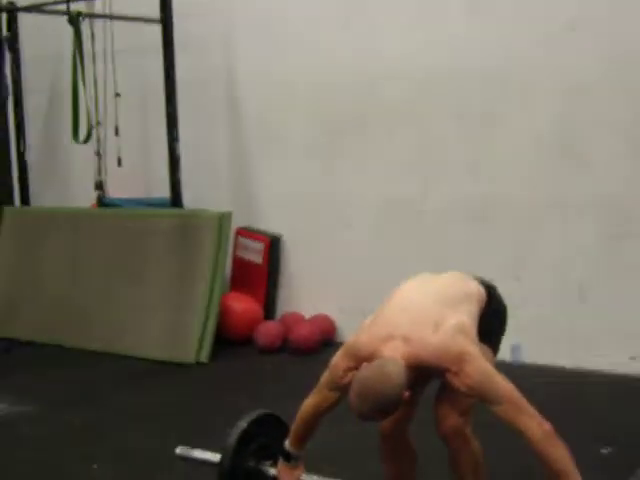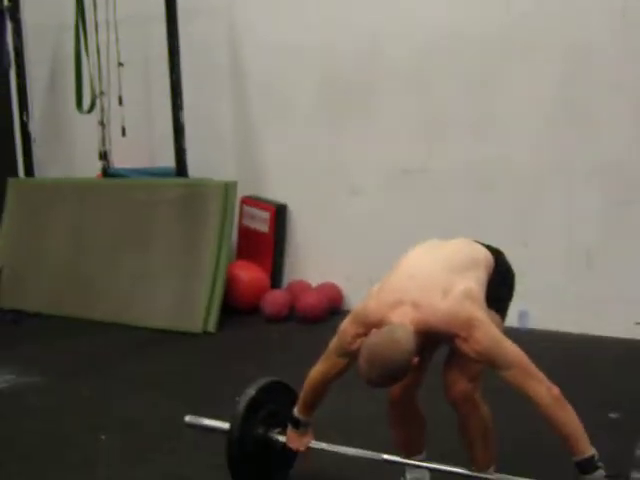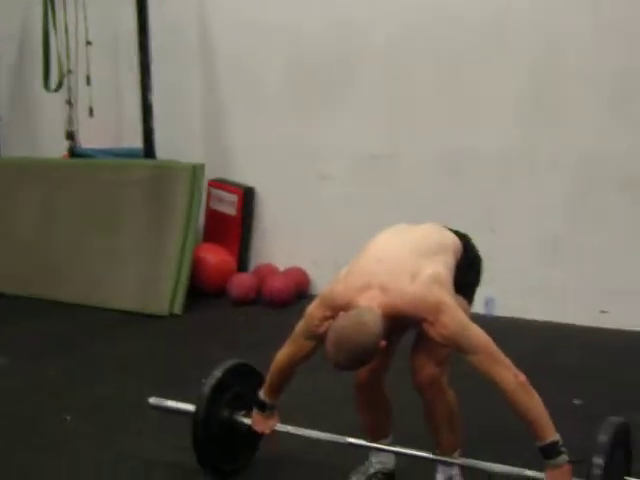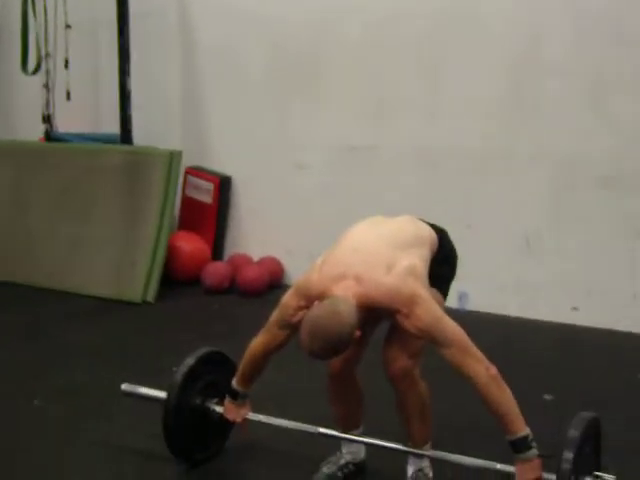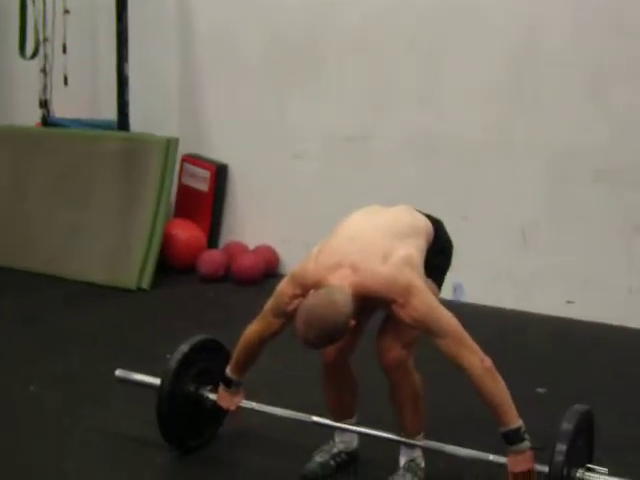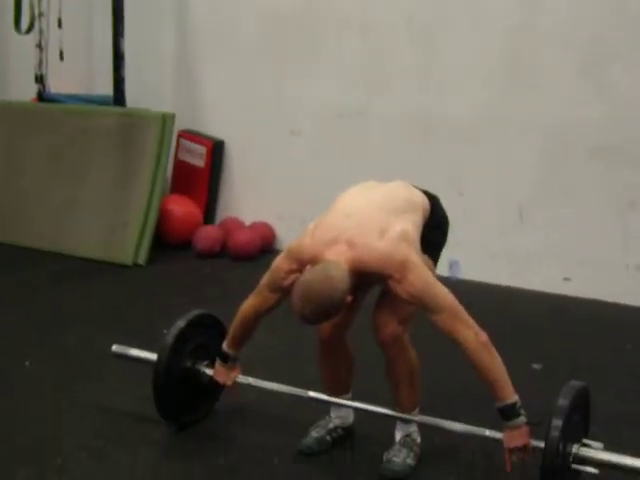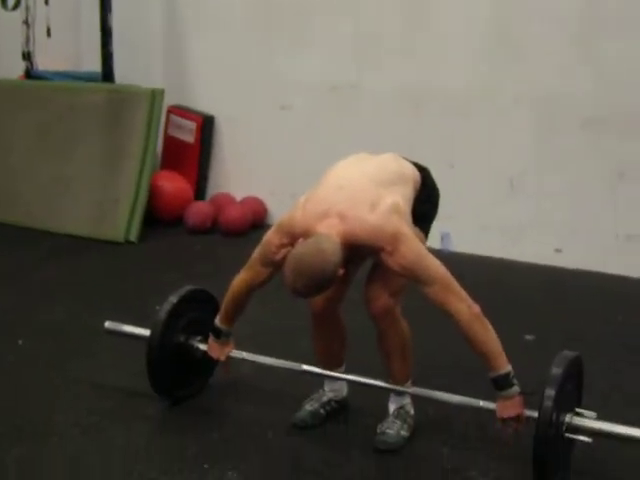
dt=0.1s
person 1, frame 1
left shoulder: (460, 364)
right shoulder: (355, 354)
left elbow: (537, 428)
right elbow: (316, 402)
left knee: (451, 423)
right knee: (391, 428)
person 1, frame 2
left shoulder: (467, 328)
right shoulder: (363, 322)
left elbow: (546, 392)
right elbow: (324, 371)
right wrist: (299, 425)
left knee: (460, 388)
right knee: (399, 394)
person 1, frame 3
left shoulder: (434, 313)
right shoulder: (331, 305)
left elbow: (512, 378)
right elbow: (289, 354)
right wrist: (265, 406)
left knee: (427, 374)
right knee: (365, 378)
person 1, frame 4
left shoulder: (409, 304)
right shoulder: (306, 294)
left elbow: (483, 370)
right elbow: (264, 342)
left wrist: (524, 449)
right wrist: (237, 396)
left knee: (400, 364)
right knee: (339, 367)
right ankle: (351, 453)
person 1, frame 5
left shoulder: (404, 294)
right shoulder: (302, 283)
left elbow: (477, 362)
right elbow: (258, 330)
left wrist: (517, 440)
right wrist: (231, 382)
left knee: (394, 355)
right knee: (333, 356)
right ankle: (344, 442)
person 1, frame 6
left shoulder: (400, 268)
right shoulder: (298, 258)
left elbow: (474, 338)
right elbow: (254, 305)
left wrist: (512, 416)
right wrist: (227, 359)
left knee: (390, 330)
right knee: (329, 332)
left ankle: (408, 432)
right ankle: (340, 417)
person 1, frame 7
left shoulder: (392, 240)
right shoulder: (290, 231)
left elbow: (466, 309)
right elbow: (246, 280)
left wrist: (506, 385)
right wrist: (220, 333)
left knee: (381, 303)
right knee: (321, 306)
left ankle: (402, 403)
right ankle: (334, 390)
